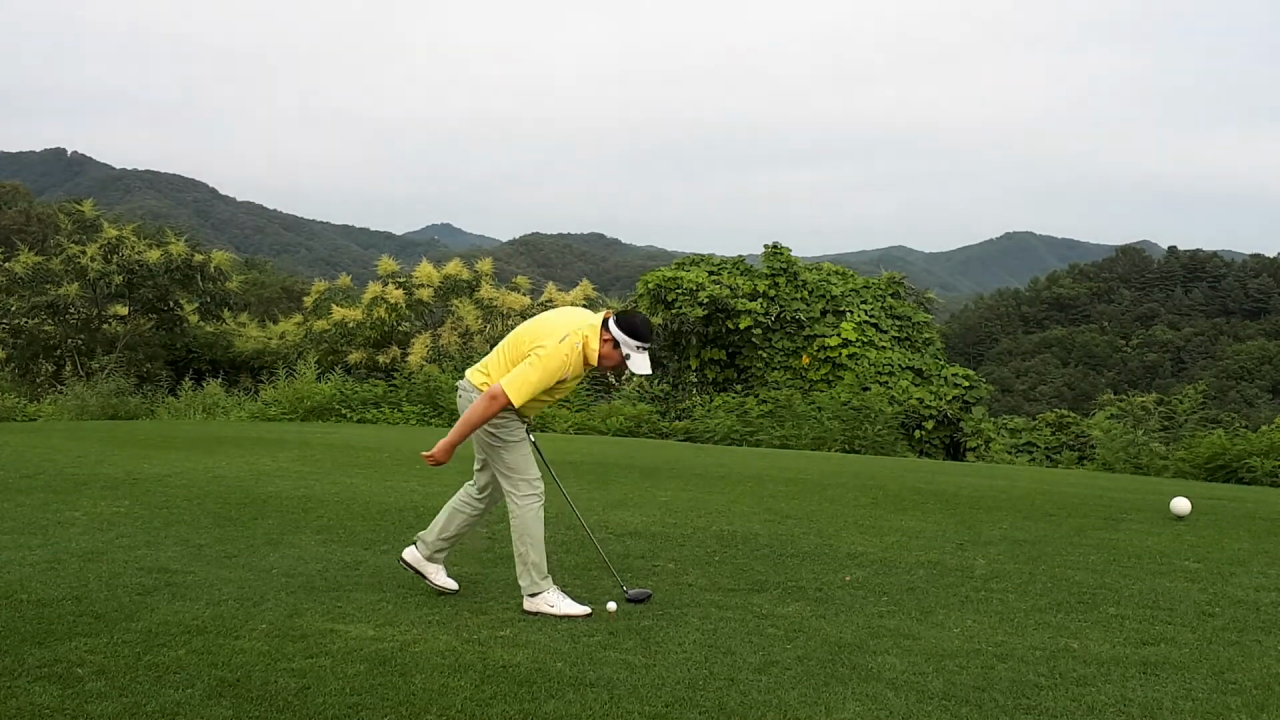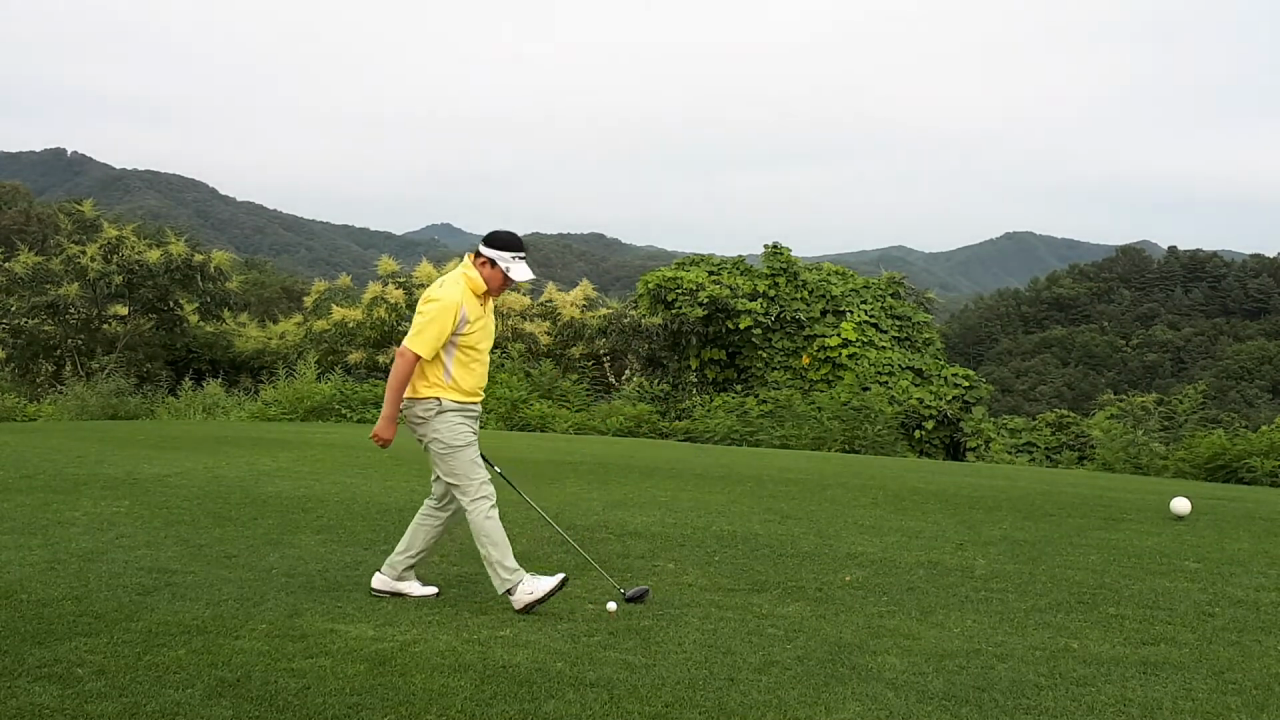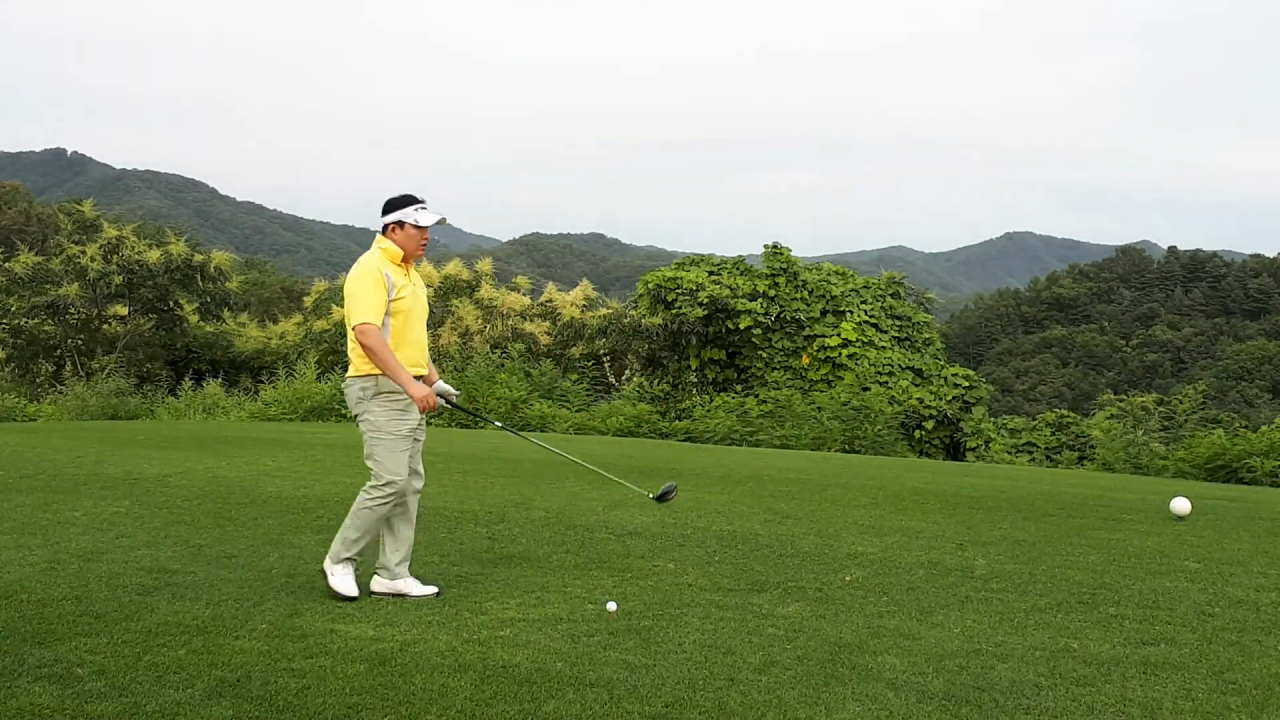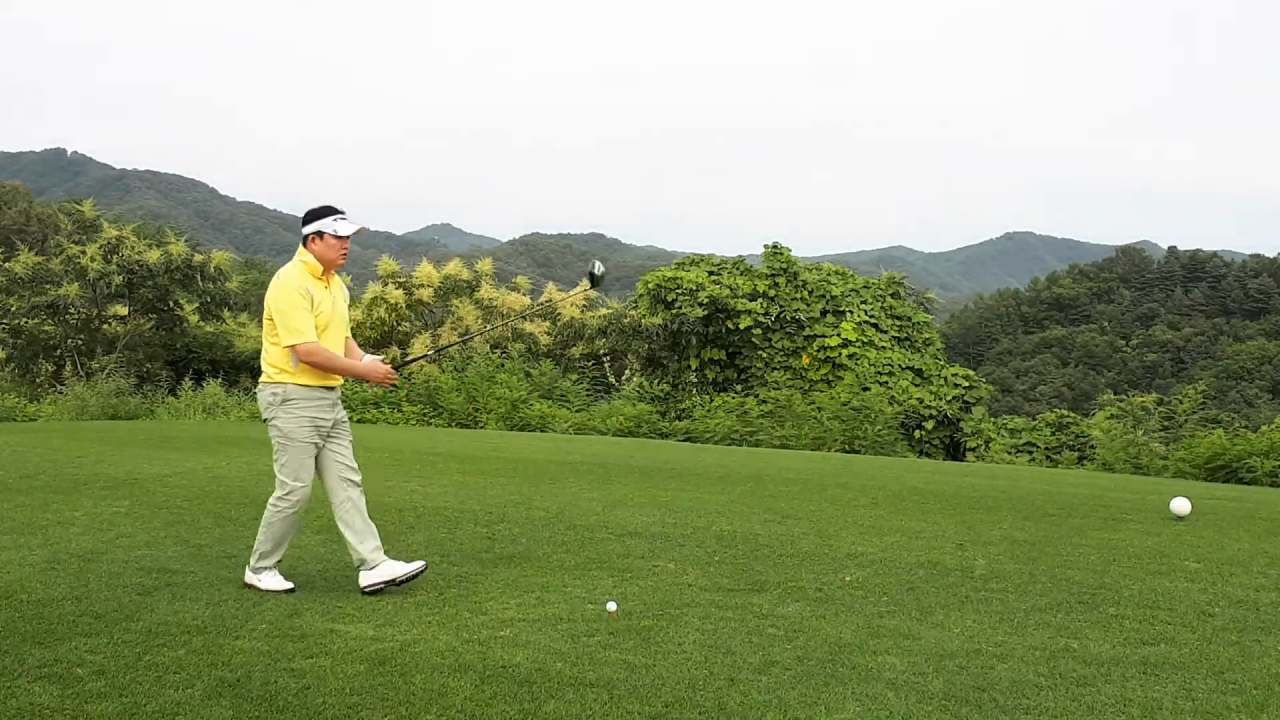
dt=0.4s
person 1, frame 1
left shoulder: (591, 322)
right shoulder: (561, 353)
left elbow: (536, 330)
right elbow: (494, 399)
right wrist: (448, 445)
left hip: (504, 396)
right hip: (485, 398)
left knee: (485, 488)
right knee: (526, 490)
left ankle: (426, 552)
right ankle: (538, 592)
person 1, frame 2
left shoulder: (482, 294)
right shoulder: (450, 297)
right elbow: (406, 356)
right wrist: (387, 418)
left hip: (459, 408)
right hip: (437, 410)
left knee: (447, 499)
right knee: (478, 496)
left ankle: (394, 574)
right ankle: (517, 585)
person 1, frame 3
left shoulder: (409, 272)
right shoulder: (370, 270)
right elbow: (368, 336)
left wrist: (433, 379)
right wrist: (411, 384)
left hip: (406, 392)
right hip: (379, 389)
left knee: (410, 484)
right knee: (388, 482)
left ankle: (392, 574)
right ankle: (341, 558)
person 1, frame 4
left shoulder: (335, 284)
right shoulder: (291, 283)
right elbow: (305, 350)
left wrist: (366, 363)
right wrist: (363, 370)
left hip: (327, 398)
right hip: (291, 397)
left knee: (345, 481)
right knee: (294, 489)
left ankle: (373, 565)
right ankle: (261, 567)
